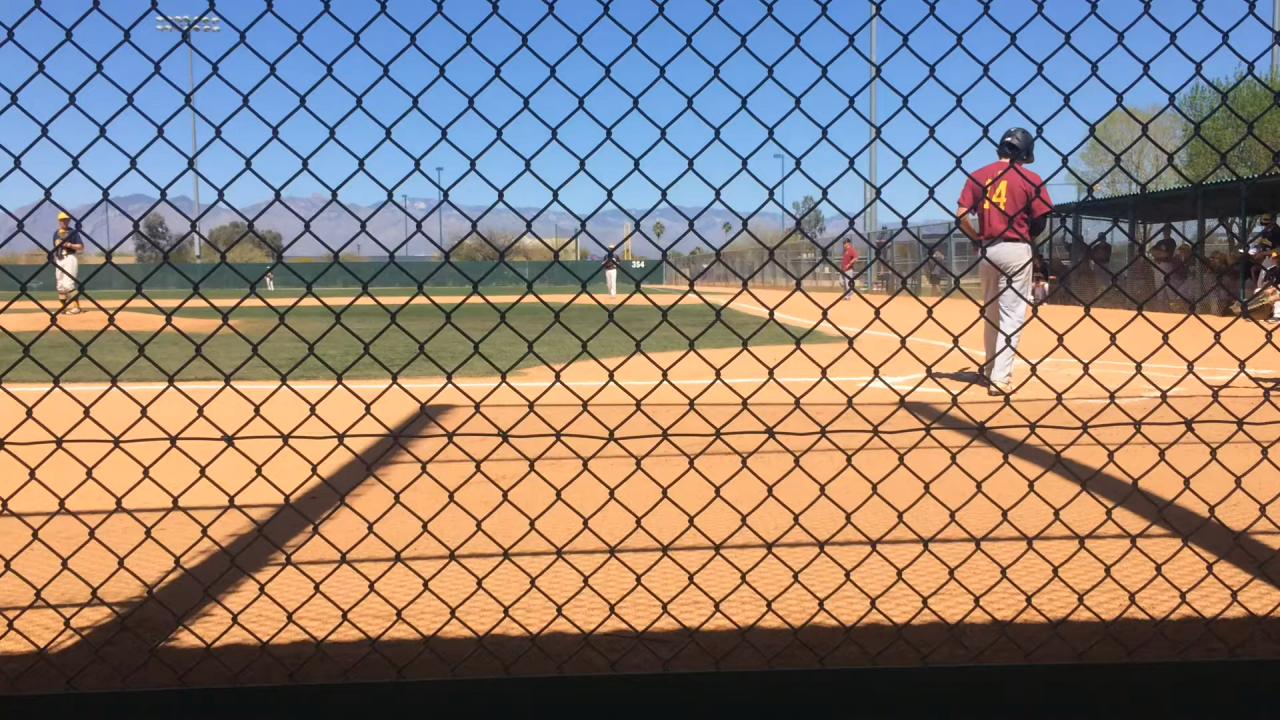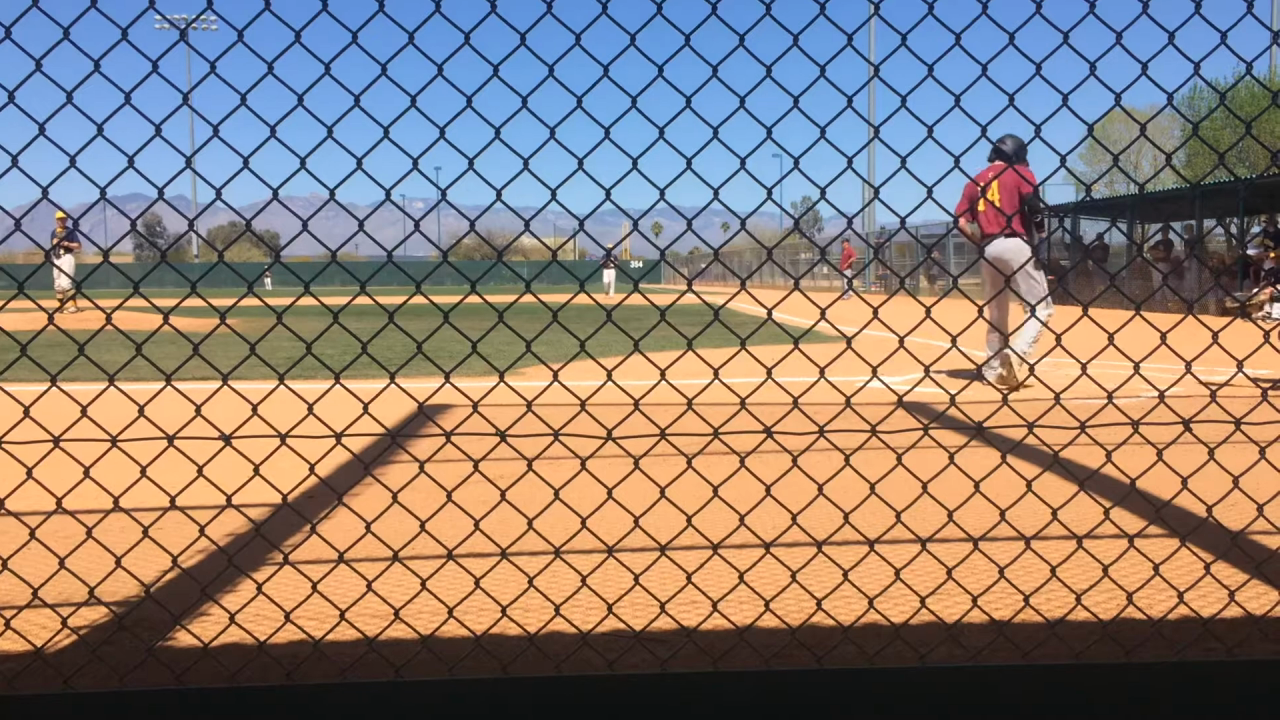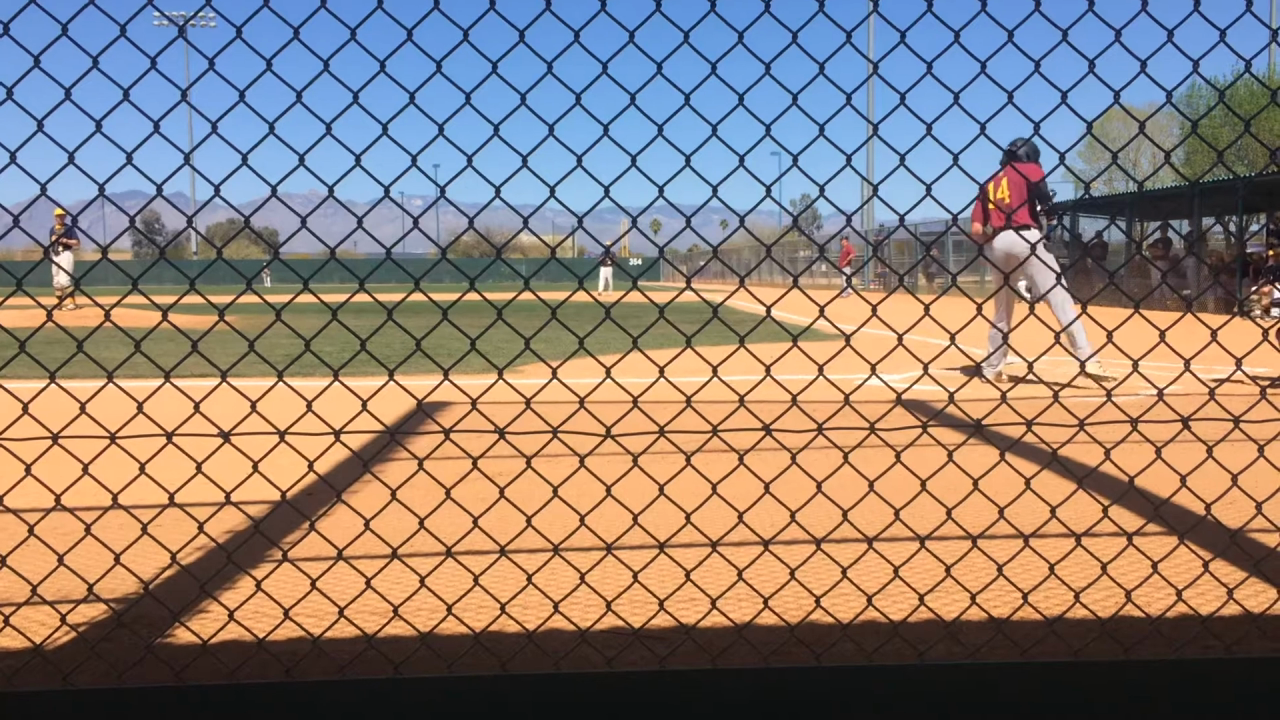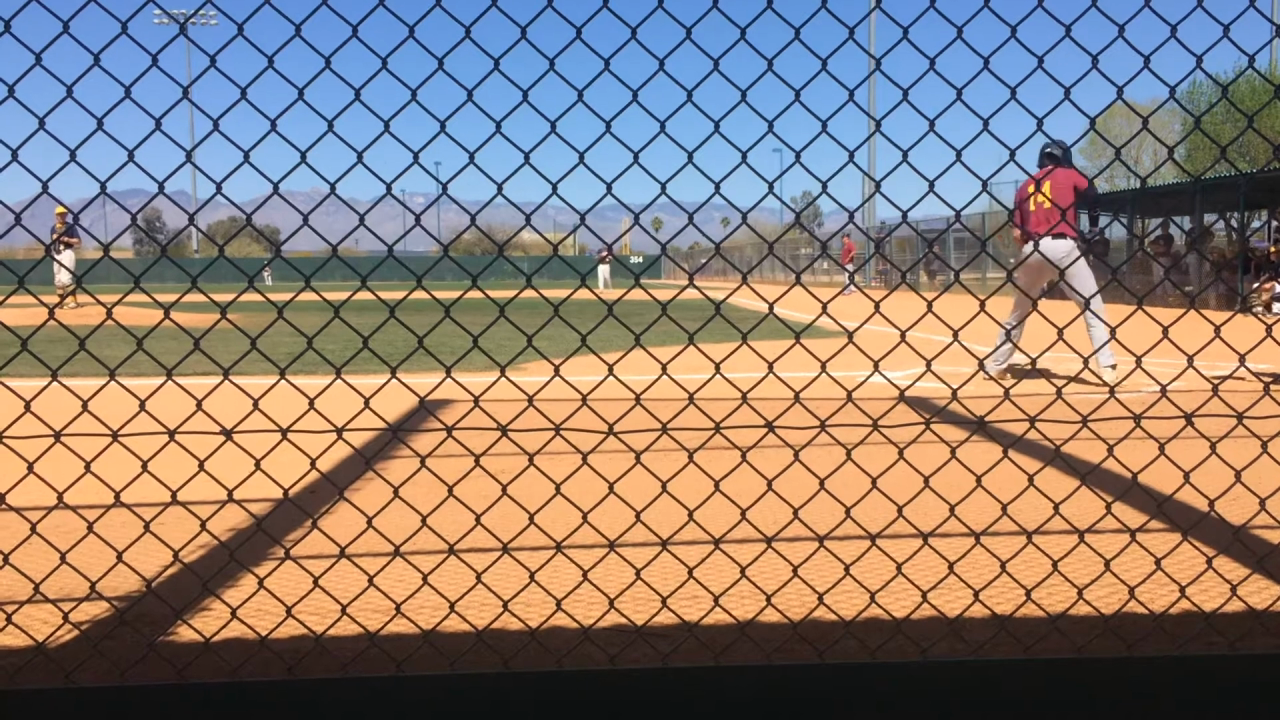
dt=0.3s
person 1, frame 1
left shoulder: (978, 175)
right shoulder: (1030, 178)
left elbow: (961, 214)
right elbow: (1040, 220)
left wrist: (977, 239)
right wrist: (1028, 237)
left hip: (988, 251)
right hip: (1016, 250)
left knee: (992, 314)
right knee: (1013, 316)
left ankle: (991, 371)
right ankle: (1000, 377)
person 1, frame 2
left shoulder: (975, 181)
right shoulder: (1021, 174)
left elbow: (961, 222)
right elbow: (1034, 203)
right wrist: (1041, 232)
left hip: (989, 250)
right hip: (1016, 246)
left knee: (996, 314)
right knee: (1041, 308)
left ankle: (993, 371)
right ankle: (1017, 354)
person 1, frame 3
left shoulder: (988, 184)
right shoulder: (1029, 168)
left elbow: (976, 229)
right elbow: (1039, 186)
left hip: (997, 243)
right hip: (1025, 239)
left knee: (1002, 313)
right knee: (1061, 302)
left ankle: (991, 370)
right ankle: (1087, 359)
person 1, frame 4
left shoulder: (1024, 186)
right shoulder: (1069, 174)
left elbow: (1018, 233)
right elbow: (1091, 193)
right wrist: (1093, 227)
left hip: (1030, 249)
right hip: (1062, 247)
left knee: (1019, 312)
right knee: (1092, 306)
left ankle: (995, 366)
right ankle: (1106, 368)
